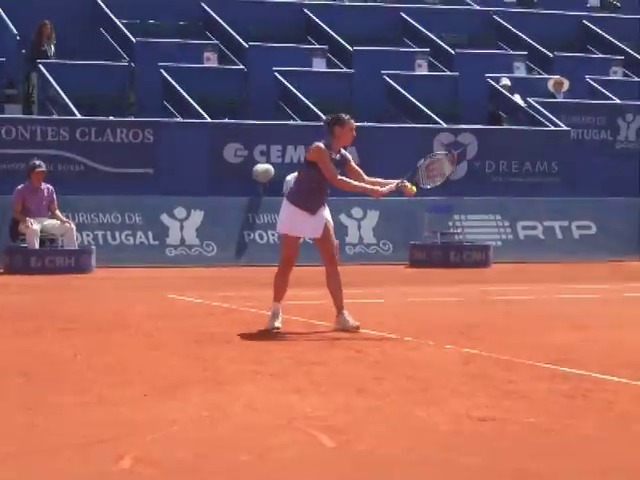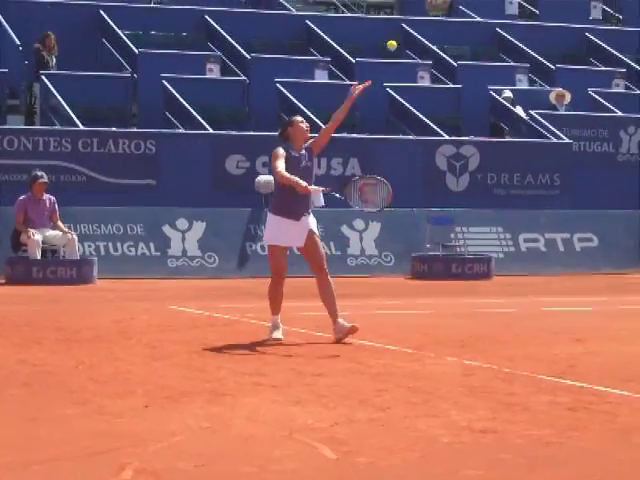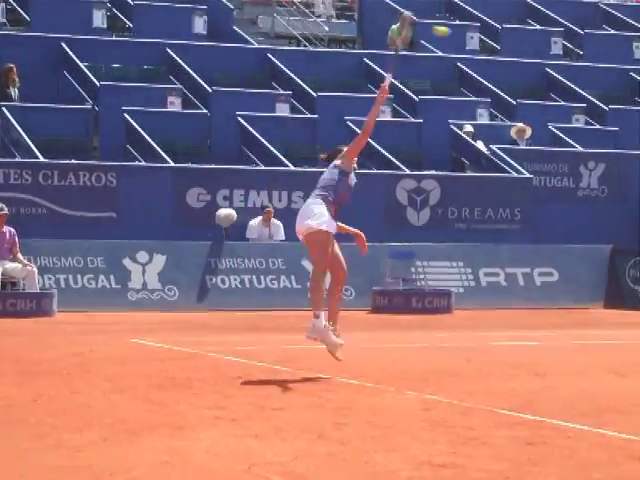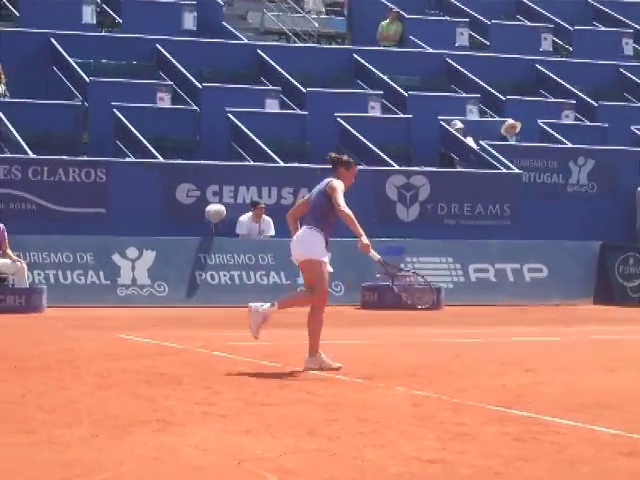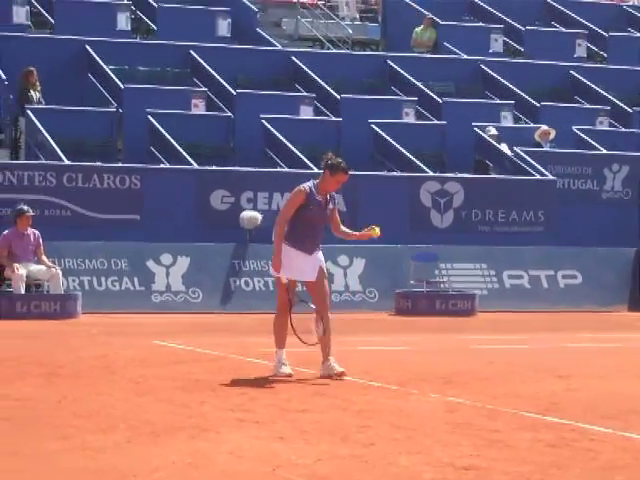
dt=1s
person 1, frame 1
left shoulder: (343, 157)
right shoulder: (319, 149)
left elbow: (364, 179)
right elbow: (336, 181)
left wrist: (396, 183)
right wrist: (370, 191)
left hip: (319, 211)
right hip: (295, 209)
left knee: (332, 261)
right knee: (287, 263)
left ankle: (341, 316)
right ankle: (275, 312)
person 1, frame 2
left shoulder: (311, 151)
right shoulder: (281, 152)
left elbow: (332, 125)
right elbow: (280, 173)
left wrist: (351, 98)
right wrist: (304, 186)
left hip: (304, 220)
right hip: (280, 220)
left knee: (321, 270)
right knee: (279, 275)
left ankle: (338, 324)
right ankle: (276, 324)
person 1, frame 3
left shoulder: (341, 180)
right shoulder: (341, 164)
right elbow: (365, 133)
left wrist: (352, 231)
right wrist: (381, 96)
left hip: (323, 219)
right hip: (316, 214)
left knee: (340, 273)
right knee: (320, 269)
left ankle: (332, 329)
right ankle: (319, 322)
person 1, frame 4
left shoulder: (320, 189)
right shoulder: (335, 184)
left elbow: (292, 215)
right elbow: (342, 209)
left wrist: (298, 239)
right wrist: (361, 236)
left hip: (306, 240)
right hip: (312, 239)
left knee: (320, 301)
right knee: (318, 294)
left ankle: (314, 356)
right ankle: (265, 309)
person 1, frame 5
left shoulder: (332, 199)
right shoulder: (303, 191)
left elbow: (337, 228)
right elbow: (281, 221)
left wrist: (360, 235)
right wrist: (277, 254)
left hip: (314, 256)
right hip: (290, 253)
left knee: (323, 308)
right knee: (283, 309)
left ankle: (327, 362)
right ankle: (280, 360)
